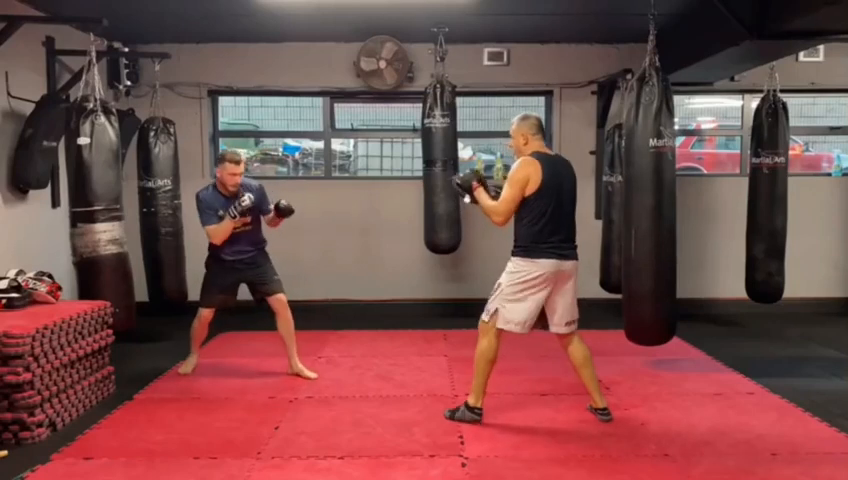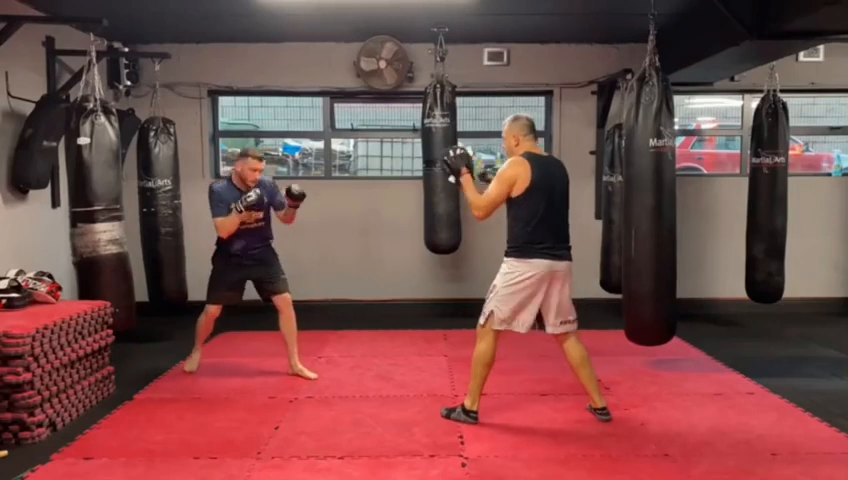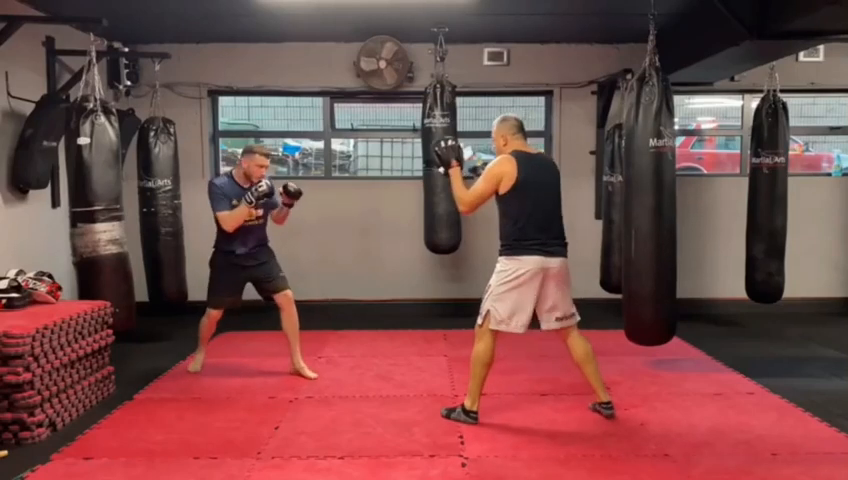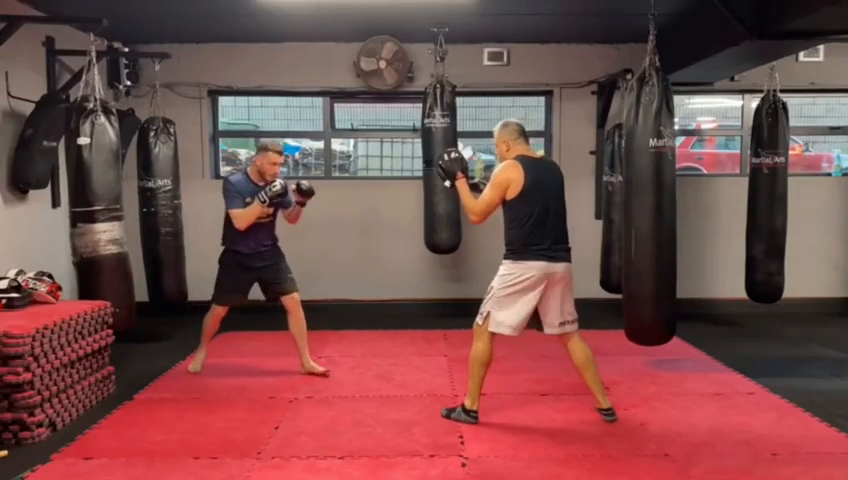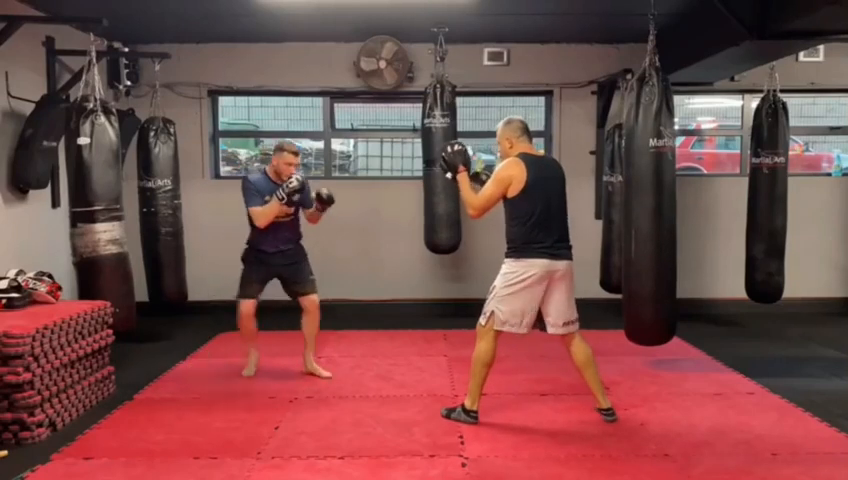
dt=0.2s
person 1, frame 1
left shoulder: (525, 166)
right shoulder: (566, 167)
left elbow: (500, 216)
left wrist: (476, 188)
right wrist: (498, 193)
left hip: (531, 262)
right hip: (565, 261)
left knee: (489, 327)
right knee: (568, 334)
left ankle: (474, 405)
right ankle: (600, 405)
person 1, frame 2
left shoulder: (515, 166)
right shoulder: (558, 167)
left elbow: (480, 210)
left wrist: (464, 173)
right wrist: (497, 184)
left hip: (524, 262)
right hip: (559, 262)
left knee: (487, 331)
right knee: (566, 335)
left ankle: (470, 407)
right ankle: (599, 404)
person 1, frame 3
left shoulder: (503, 164)
right shoulder: (549, 164)
left elbow: (465, 205)
left wrist: (453, 166)
right wrist: (491, 182)
left hip: (519, 260)
right hip: (555, 259)
left knee: (485, 330)
right knee: (569, 329)
left ankle: (470, 407)
right ankle: (603, 400)
person 1, frame 4
left shoulder: (508, 170)
right shoulder: (553, 169)
left elbow: (476, 215)
left wrist: (458, 178)
right wrist: (489, 187)
left hip: (523, 265)
right hip: (559, 263)
left knee: (483, 330)
right knee: (570, 335)
left ankle: (470, 407)
right ankle: (605, 405)
person 1, frame 5
left shoulder: (511, 167)
right shoulder: (554, 167)
left elbow: (475, 209)
left wrist: (460, 171)
right wrist: (491, 181)
left hip: (524, 263)
right hip: (560, 262)
left knee: (486, 330)
right knee: (571, 334)
left ankle: (470, 407)
right ankle: (605, 405)
person 2, frame 1
left shoulder: (254, 188)
right shoulder: (205, 197)
left elbow: (270, 221)
right elbow: (216, 237)
left wrist: (279, 214)
right wrist: (234, 212)
left hip: (255, 258)
right hip: (223, 263)
left knee: (280, 303)
right knee: (204, 314)
left ankle: (295, 363)
right ankle: (193, 356)
person 2, frame 2
left shoulder: (268, 185)
right shoulder: (218, 190)
left elbow: (286, 219)
right elbow: (223, 231)
left wrist: (292, 205)
right wrist: (241, 207)
left hip: (262, 255)
right hip: (230, 258)
left knee: (285, 302)
right knee: (212, 310)
left ankle: (295, 363)
right ankle: (197, 352)
person 2, frame 3
left shoulder: (264, 184)
right shoulder: (219, 186)
left elbow: (278, 219)
right elbow: (228, 224)
left wrist: (288, 203)
right wrist: (250, 198)
left hip: (260, 255)
right hip: (229, 259)
left knee: (286, 299)
right knee: (214, 312)
left ankle: (297, 361)
right ankle: (201, 353)
person 2, frame 4
left shoulder: (276, 183)
right shoulder: (233, 183)
left elbow: (291, 218)
right elbow: (240, 222)
left wrist: (300, 202)
right wrist: (265, 196)
left hip: (269, 255)
right hip: (237, 257)
left knee: (293, 301)
right knee: (218, 310)
left ankle: (307, 361)
right ankle: (202, 351)
person 2, frame 5
left shoulder: (299, 183)
right shoulder: (253, 182)
left elbow: (311, 219)
right elbow: (260, 220)
left wrist: (320, 206)
right wrist: (283, 194)
left hip: (292, 253)
right hip: (261, 255)
left knee: (311, 303)
right knee: (246, 309)
left ankle: (309, 361)
right ankle: (253, 353)
